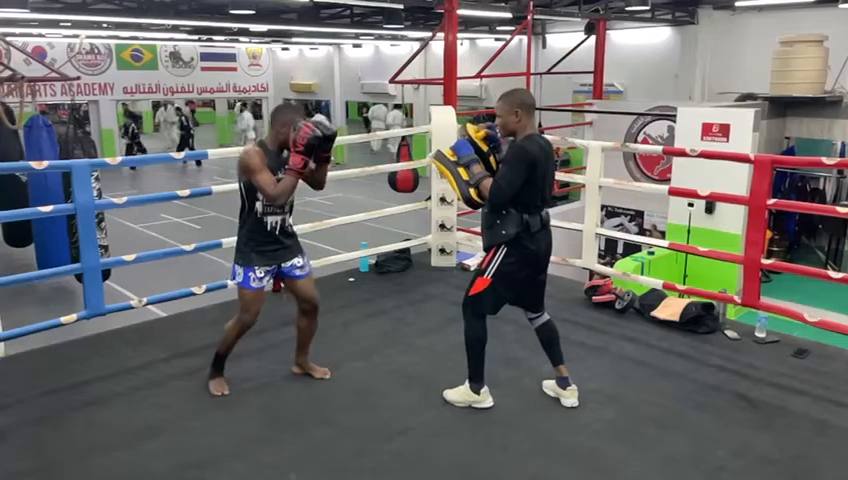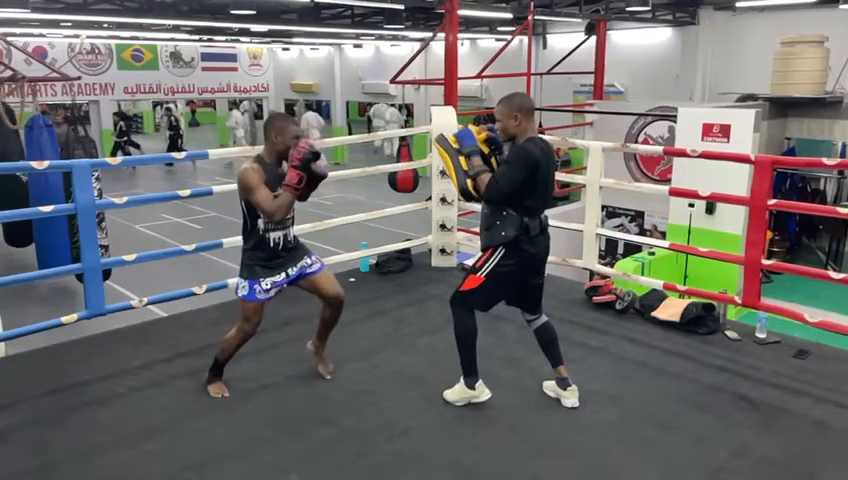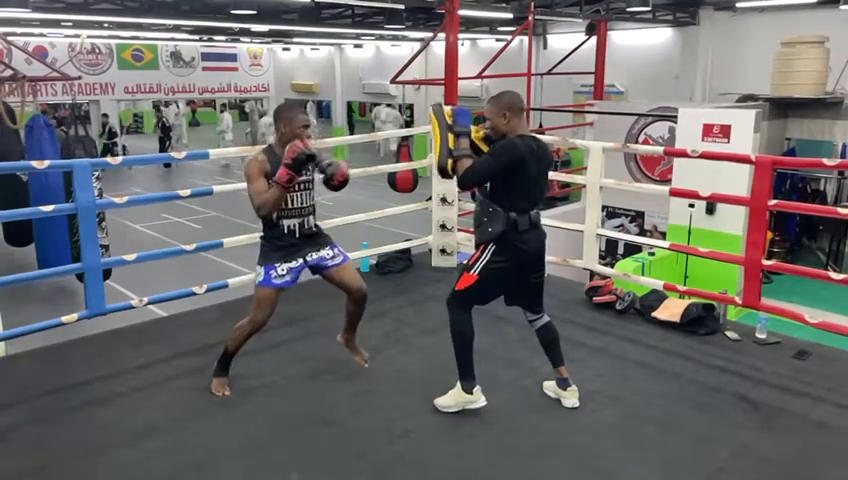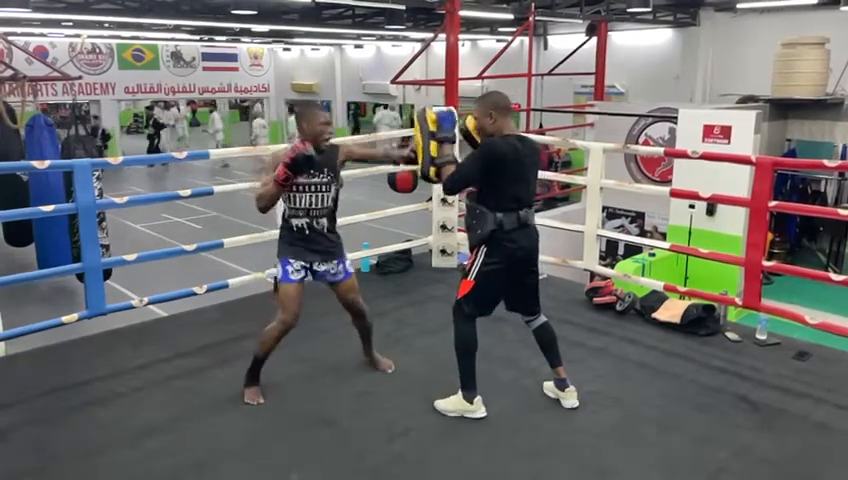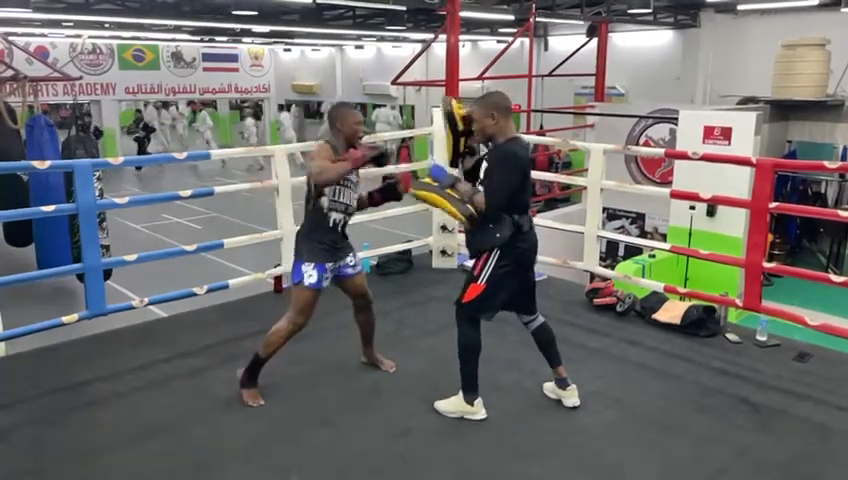
dt=1s
person 1, frame 1
left shoulder: (521, 150)
right shoulder: (542, 146)
left elbow: (496, 196)
left wrist: (471, 161)
left hip: (515, 244)
right hip: (536, 239)
left knee: (473, 307)
right knee: (535, 310)
left ankle: (476, 389)
right ankle: (564, 383)
person 1, frame 2
left shoulder: (523, 153)
right shoulder: (542, 149)
left elbow: (492, 193)
left wrist: (472, 154)
right wrist: (498, 150)
left hip: (513, 246)
right hip: (533, 242)
left knee: (461, 303)
right knee: (532, 312)
left ankle: (471, 385)
right ankle: (564, 384)
person 1, frame 3
left shoulder: (510, 149)
right shoulder: (540, 150)
left elbow: (466, 179)
left wrist: (462, 137)
right wrist: (485, 145)
left hip: (505, 244)
right hip: (531, 239)
left knee: (458, 303)
right knee: (534, 311)
left ankle: (468, 390)
right ankle: (564, 384)
person 1, frame 4
left shoulder: (493, 149)
right shoulder: (531, 149)
left elbow: (451, 184)
left wrist: (445, 142)
left hip: (498, 244)
right hip: (525, 238)
left knee: (464, 313)
right knee: (531, 311)
left ankle: (470, 399)
right ankle: (563, 385)
person 1, frame 5
left shoulder: (509, 155)
right shoulder: (505, 149)
left elbow: (491, 205)
right elbow: (481, 184)
left wrist: (453, 183)
left hip: (503, 247)
right hip: (517, 244)
left knee: (467, 313)
right knee: (528, 312)
left ankle: (470, 401)
right ankle: (564, 385)
person 2, frame 1
left shoulder: (290, 153)
right shoulder: (252, 156)
left elbow: (318, 184)
right elbow: (277, 196)
left wrist: (322, 154)
right wrist: (300, 158)
left hip: (287, 244)
right hip: (255, 250)
left knee: (310, 303)
right knee: (247, 317)
left ankle: (301, 361)
right ankle: (215, 370)
person 2, frame 2
left shoulder: (285, 164)
right shoulder: (251, 172)
left elbow: (300, 197)
right elbow: (275, 213)
left wrist: (311, 179)
right wrist: (297, 173)
left hip: (293, 251)
right hip: (260, 262)
left knee: (336, 296)
right knee: (247, 327)
left ankle: (319, 346)
right ankle: (214, 375)
person 2, frame 3
left shoulder: (305, 152)
right shoulder: (259, 162)
left elbow: (326, 163)
right elbow: (262, 209)
left wrist: (334, 169)
right wrist: (288, 171)
left hip: (314, 239)
right hip: (278, 249)
left knee: (358, 291)
right knee: (258, 318)
left ankle: (349, 338)
right ankle: (221, 369)
person 2, frame 4
left shoulder: (339, 154)
right shoulder: (283, 158)
left elbow: (382, 155)
right elbow: (262, 204)
left wrist: (410, 156)
right wrist: (287, 172)
left hip: (328, 246)
right hip: (293, 248)
left knee: (356, 306)
right knee: (287, 319)
left ankle: (369, 352)
right ankle: (251, 378)
person 2, frame 5
left shoulder: (348, 157)
right shoulder: (324, 152)
right elbow: (323, 178)
left wrist: (381, 195)
right wrist: (360, 158)
left hip: (340, 244)
right hip: (314, 247)
left knee: (364, 299)
right knee: (297, 319)
left ankle: (369, 352)
right ankle: (249, 376)
